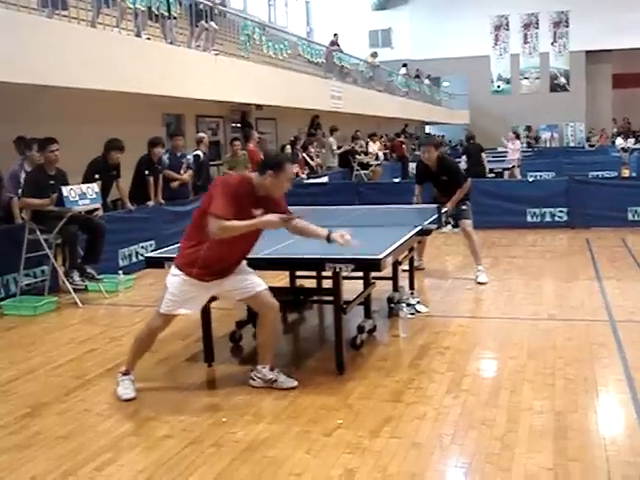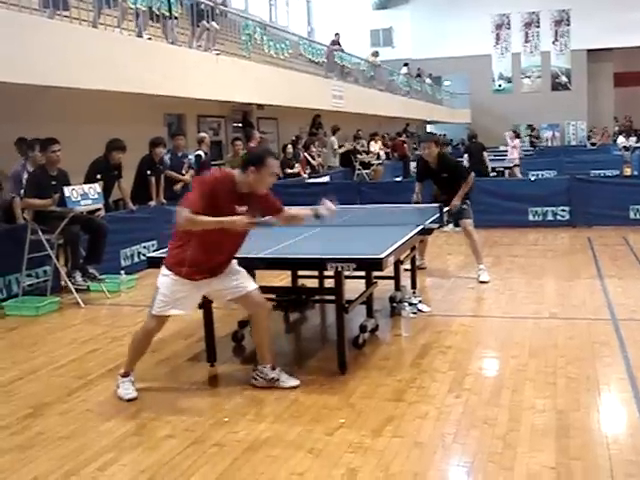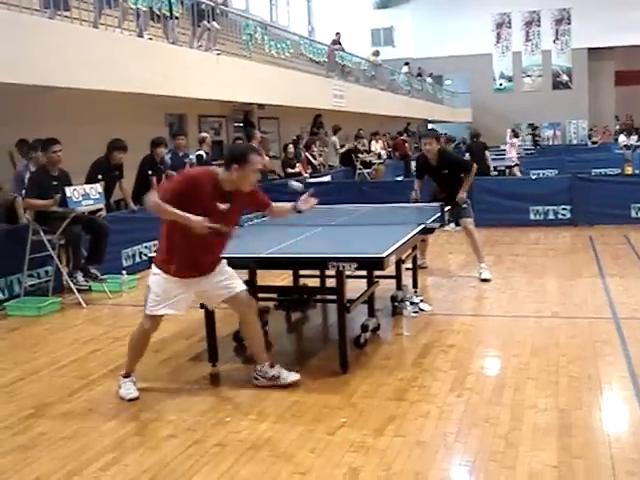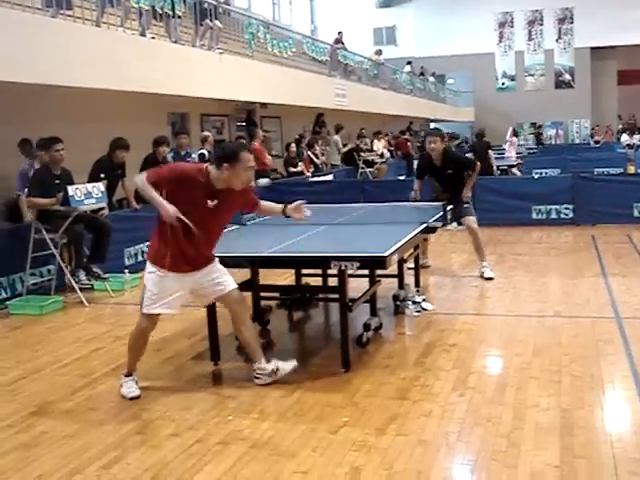
dt=0.1s
person 1, frame 1
left shoulder: (271, 197)
right shoulder: (231, 184)
left elbow: (293, 223)
right elbow: (216, 230)
left wrist: (328, 235)
right wrist: (260, 222)
left hip: (231, 268)
right hip: (192, 267)
left knee: (270, 307)
right knee: (159, 322)
left ankle: (263, 371)
right ankle: (126, 374)
person 1, frame 2
left shoulder: (258, 193)
right shoulder: (212, 182)
left elbow: (283, 215)
right elbow: (182, 221)
left wrist: (314, 212)
right wrist: (228, 222)
left hip: (222, 267)
right hip: (182, 268)
left knee: (261, 307)
right knee: (153, 325)
left ankle: (265, 371)
right ankle: (126, 375)
person 1, frame 3
left shoulder: (245, 191)
right shoulder: (194, 179)
left elbow: (271, 209)
right elbow: (151, 201)
left wrist: (297, 206)
right wrist: (186, 218)
left hip: (211, 267)
right hip: (172, 267)
left knee: (248, 307)
right knee: (148, 325)
left ankle: (264, 370)
right ankle: (127, 376)
person 1, frame 4
left shoulder: (239, 190)
right shoulder: (185, 174)
left elbow: (257, 206)
right elbow: (141, 179)
left wrist: (284, 210)
right wrist: (162, 204)
left hip: (204, 263)
right hip: (166, 264)
left knee: (238, 303)
right knee: (146, 324)
left ankle: (263, 366)
right ankle: (129, 375)
person 2, frame 1
left shoulder: (61, 174)
right shoulder: (34, 175)
right elbow: (24, 202)
right wrist: (48, 202)
left hip: (63, 213)
right hip: (44, 218)
left knee: (98, 226)
right knee: (71, 230)
left ankle: (85, 266)
right ankle: (72, 271)
person 2, frame 2
left shoulder: (63, 174)
right shoulder: (36, 175)
right elbow: (26, 203)
right wrist: (50, 202)
left hip: (65, 213)
right hip: (46, 217)
left knee: (100, 226)
right knee: (73, 231)
left ankle: (88, 266)
right ankle: (74, 271)
person 2, frame 3
left shoulder: (64, 174)
right shoulder: (37, 176)
right elbow: (27, 203)
right wrist: (51, 202)
left hip: (67, 214)
right hip: (48, 218)
left knee: (101, 226)
right knee: (74, 231)
left ankle: (89, 266)
right ankle: (75, 272)
person 2, frame 4
left shoulder: (66, 173)
right shoulder: (39, 175)
right elbow: (30, 202)
right wrist: (53, 201)
left hip: (69, 213)
right hip: (50, 217)
left knee: (103, 225)
right knee: (77, 230)
left ankle: (91, 265)
right ankle: (77, 270)
person 3, frame 1
left shoulder: (449, 164)
right shoulder: (421, 166)
left elbow: (466, 184)
right elbow: (419, 183)
left wrist: (451, 203)
right wrist: (417, 196)
left hip: (458, 199)
right hip: (438, 200)
left knee: (467, 229)
left ankle: (480, 269)
right ankle: (419, 261)
person 3, frame 2
left shoulder: (450, 162)
right shoulder: (421, 163)
left elbow: (470, 176)
right elbow: (420, 180)
left wrist: (459, 197)
right wrist: (417, 193)
left hip: (456, 200)
right hip: (439, 199)
left knee: (468, 228)
left ankle: (481, 268)
right ankle: (420, 260)
person 3, frame 3
left shoulder: (451, 158)
right shoulder: (421, 160)
left elbow: (472, 168)
right elbow: (419, 177)
left wrist: (463, 191)
right wrist: (416, 190)
left hip: (457, 197)
right hip: (438, 197)
left knee: (469, 227)
left ankle: (483, 267)
right ankle: (421, 259)
person 3, frame 4
left shoulder: (455, 158)
right shoulder: (424, 161)
left elbow: (476, 166)
right elbow: (419, 178)
left wrist: (468, 188)
right wrist: (416, 190)
left hip: (459, 198)
left knee: (472, 227)
left ankle: (484, 265)
right ankle: (424, 259)
